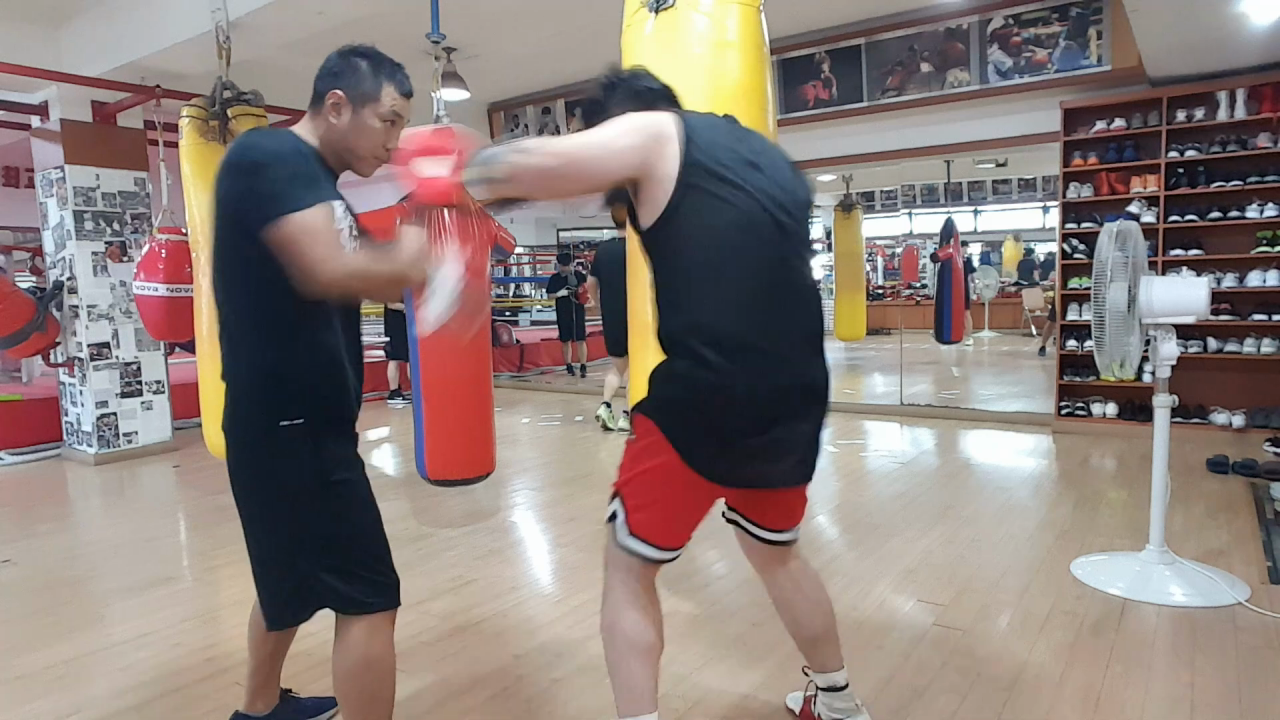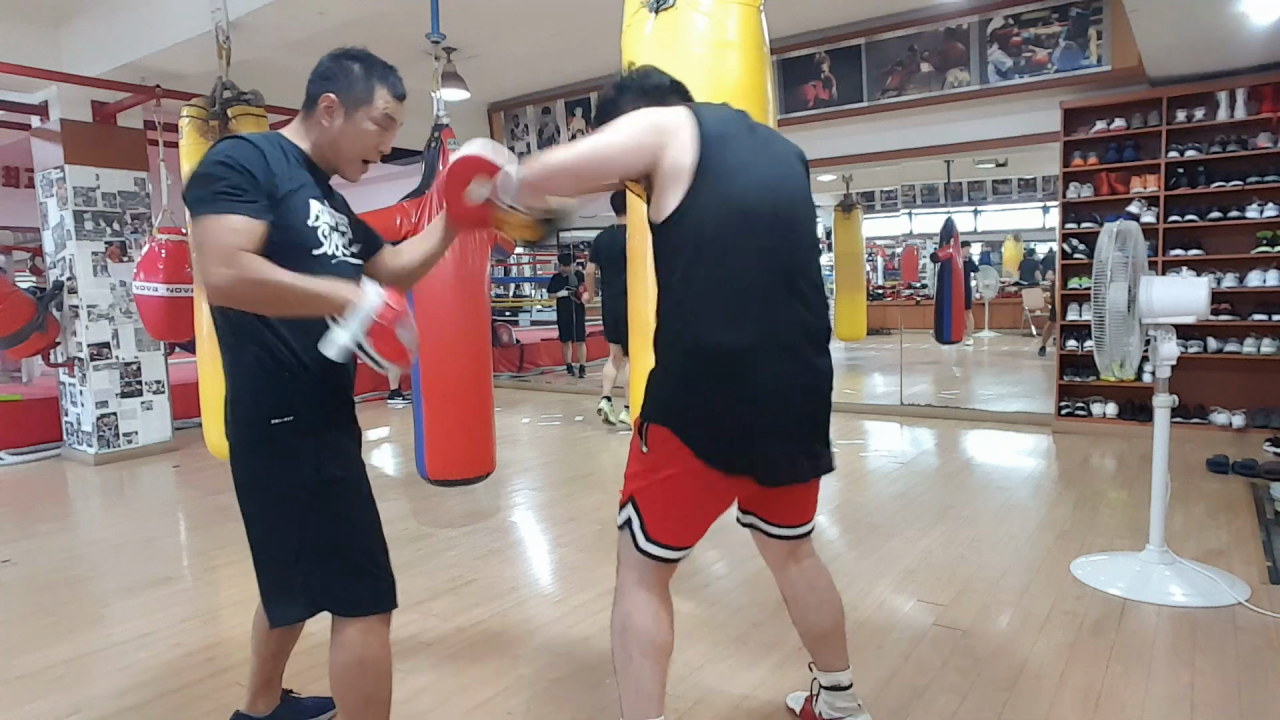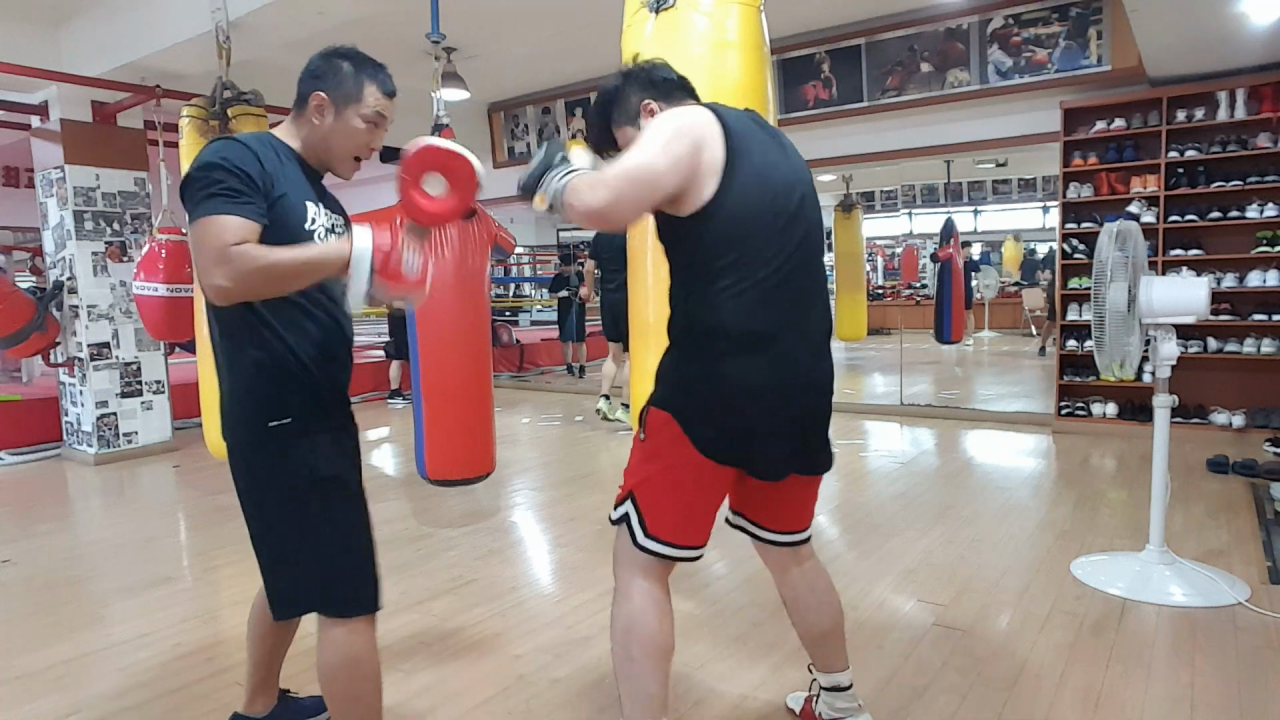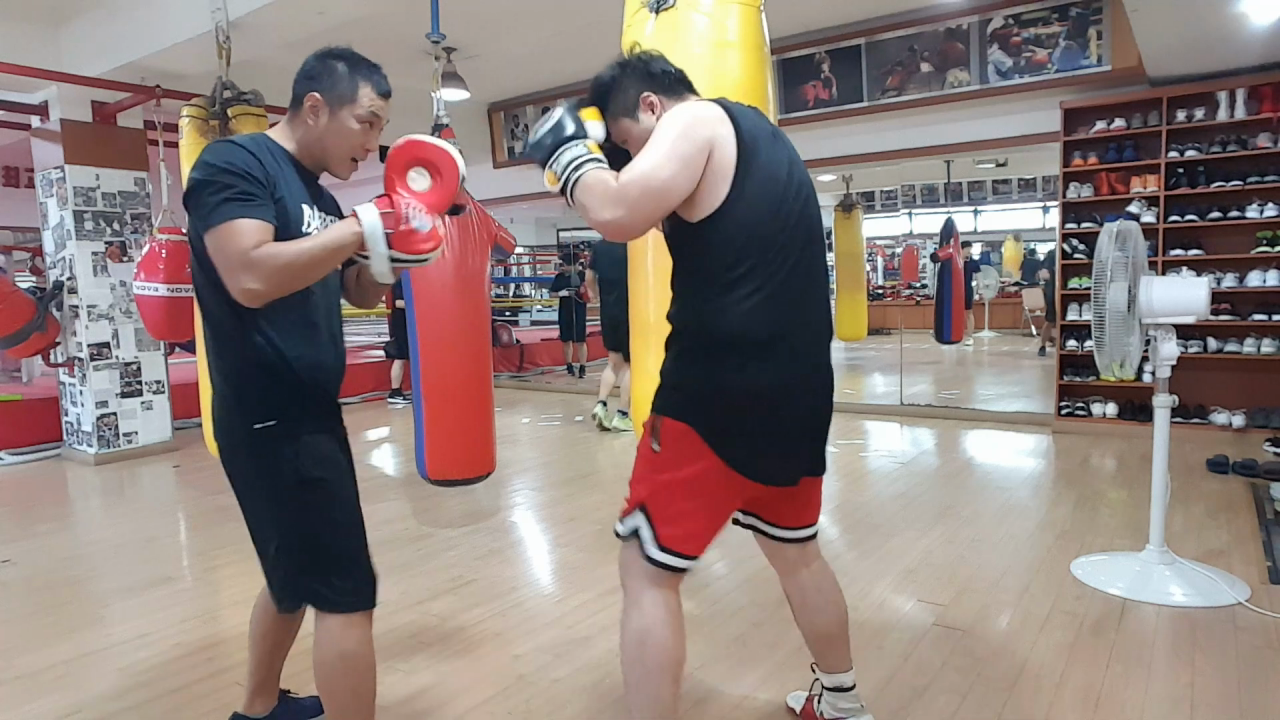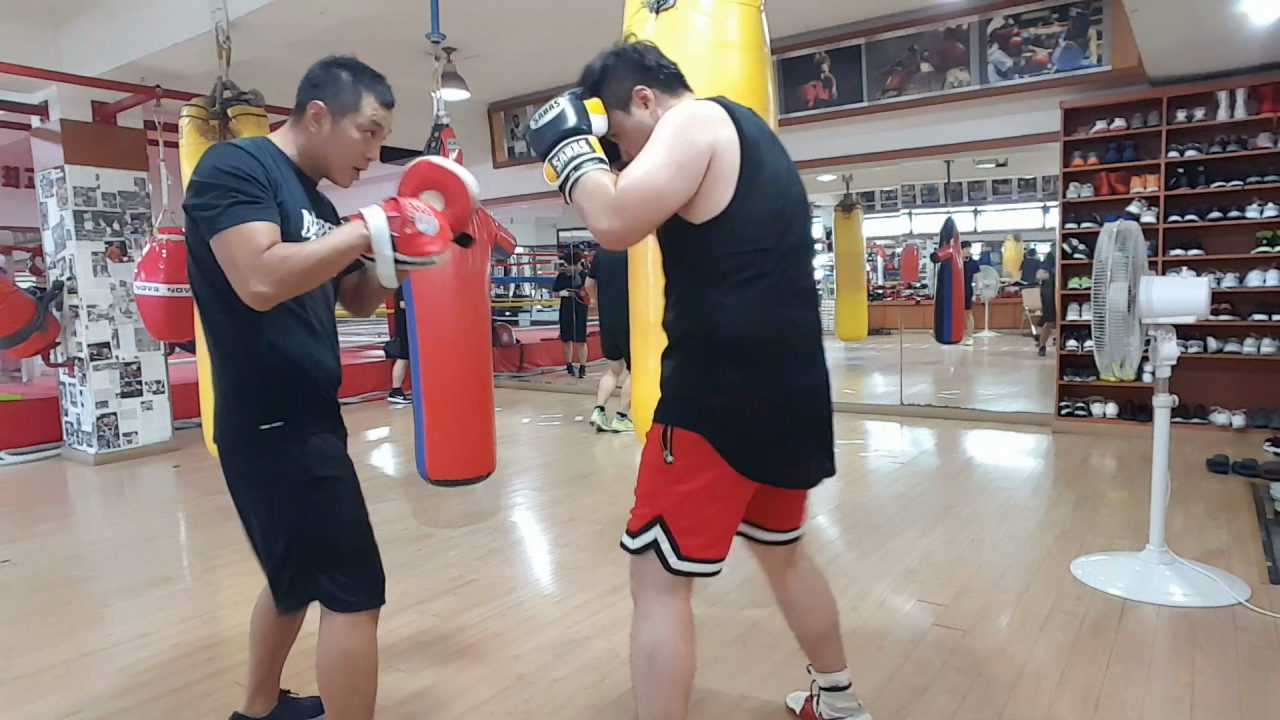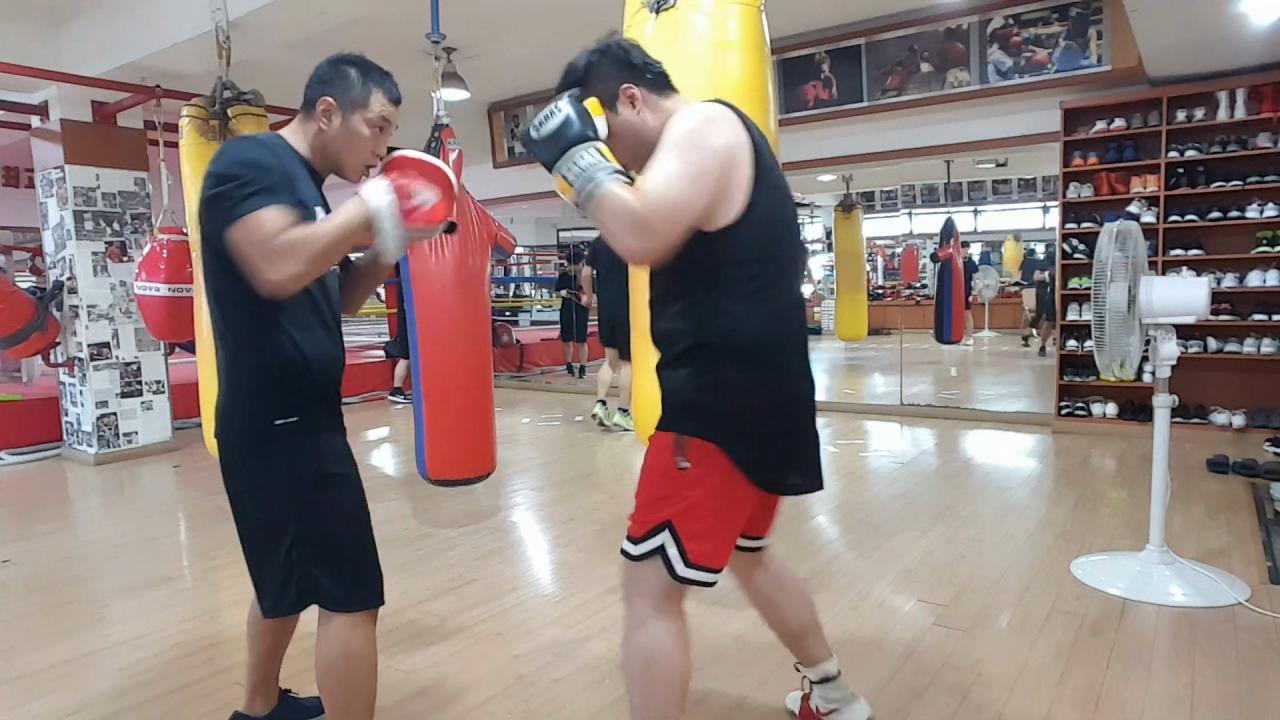
dt=0.1s
person 1, frame 1
left shoulder: (323, 186)
right shoulder: (267, 155)
left elbow: (379, 268)
right elbow: (336, 271)
left wrist: (417, 237)
right wrist: (432, 271)
left hip: (305, 417)
right hip: (287, 423)
left knee: (292, 577)
right knee: (366, 598)
person 1, frame 2
left shoulder: (325, 194)
right shoulder: (244, 161)
left elbow: (389, 273)
right elbow: (224, 275)
left wrist: (451, 217)
right wrist: (344, 303)
left hip: (315, 418)
right hip: (286, 421)
left knee: (296, 578)
right knee: (362, 600)
person 1, frame 3
left shoulder: (318, 193)
right shoulder: (235, 160)
left elbow: (352, 287)
right elbow: (225, 274)
left wrist: (401, 236)
right wrist: (352, 249)
left hip: (319, 417)
right hip: (280, 422)
left knee: (293, 577)
right knee: (348, 601)
person 1, frame 4
left shoulder: (314, 193)
right shoulder: (236, 163)
left elbow: (359, 292)
right elbow: (254, 278)
left wrist: (395, 227)
right wrist: (362, 229)
left hip: (308, 417)
right hip: (271, 422)
left knee: (296, 574)
right knee: (345, 596)
person 1, frame 5
left shoulder: (305, 195)
right shoulder: (235, 168)
left elbow: (352, 301)
right elbow: (261, 284)
left wrist: (396, 244)
right wrist: (365, 230)
left hip: (301, 416)
right hip: (274, 422)
left knee: (296, 575)
right knee: (352, 593)
person 1, frame 6
left shoulder: (307, 187)
right shoulder: (251, 161)
left elbow: (339, 298)
right elbow: (280, 269)
left wrist: (390, 241)
right wrist: (368, 211)
left hip: (297, 416)
right hip: (279, 419)
left knee: (291, 575)
right knee: (352, 594)
person 2, frame 1
left shoulder: (654, 133)
right shoulder: (774, 159)
left elbow: (531, 167)
left wrist: (471, 169)
left hip: (702, 398)
right hip: (791, 396)
left knee: (626, 569)
right knee: (775, 549)
person 2, frame 2
left shoulder: (664, 126)
right shoulder: (781, 150)
left elbow: (546, 177)
left wrist: (521, 203)
left hip: (702, 396)
right hip: (797, 393)
left knee: (641, 570)
right knee: (789, 545)
person 2, frame 3
left shoulder: (688, 124)
right shoulder: (768, 143)
left elbow: (601, 203)
left wrist: (548, 178)
left hip: (711, 391)
right hip: (796, 390)
left knee: (638, 566)
right knee: (788, 551)
person 2, frame 4
left shoulder: (695, 122)
right shoulder: (761, 138)
left elbow: (616, 214)
left wrist: (566, 151)
left hip: (714, 395)
right hip: (797, 391)
left knee: (646, 577)
right knee: (794, 550)
person 2, frame 5
left shoulder: (696, 121)
right shoulder: (744, 133)
left elbow: (614, 218)
left wrist: (568, 146)
right wrist: (591, 157)
left hip: (715, 398)
right hip: (785, 394)
left knee: (656, 583)
right knee: (781, 552)
person 2, frame 6
left shoulder: (704, 124)
right shoulder: (714, 136)
left elbow: (639, 236)
right elbow: (674, 253)
left wrist: (574, 154)
right wrist: (595, 169)
left hip: (719, 404)
right hip: (771, 396)
left knee: (650, 590)
right knee: (743, 554)
person 3, frame 1
left shoulder: (602, 249)
left elbow: (591, 284)
left wrist: (596, 301)
left hip: (609, 317)
right hip: (631, 316)
left knee: (618, 367)
left ankle: (606, 406)
right ankle: (628, 415)
person 3, frame 2
left shoulder: (601, 238)
left elbow: (590, 271)
left wrist: (591, 292)
left hip: (609, 305)
right hip: (630, 304)
left knee: (615, 356)
left ankle: (606, 399)
right ankle: (629, 409)
person 3, frame 3
left shoulder: (600, 236)
left elbow: (589, 268)
left wrist: (587, 289)
left hip: (608, 302)
right hip: (629, 301)
left knee: (614, 353)
right knee: (631, 356)
left ankle: (605, 399)
right ankle: (625, 408)
person 3, frame 4
left shoulder: (600, 246)
left elbow: (589, 277)
left wrist: (596, 294)
left hip: (607, 311)
right hip: (629, 312)
left knee: (614, 363)
right knee: (630, 365)
left ankle: (601, 404)
right ankle: (622, 415)
person 3, frame 5
left shoulder: (600, 253)
left elbow: (589, 284)
left wrist: (597, 302)
left hip: (607, 319)
right hip: (629, 318)
left knee: (613, 370)
right knee: (631, 370)
left ankle: (599, 411)
right ankle: (621, 417)
person 3, frame 6
left shoulder: (598, 242)
left elbow: (585, 274)
left wrist: (589, 295)
left hip: (605, 309)
right hip: (627, 309)
left knee: (610, 360)
right knee: (629, 362)
left ankle: (601, 404)
right ankle: (623, 412)
